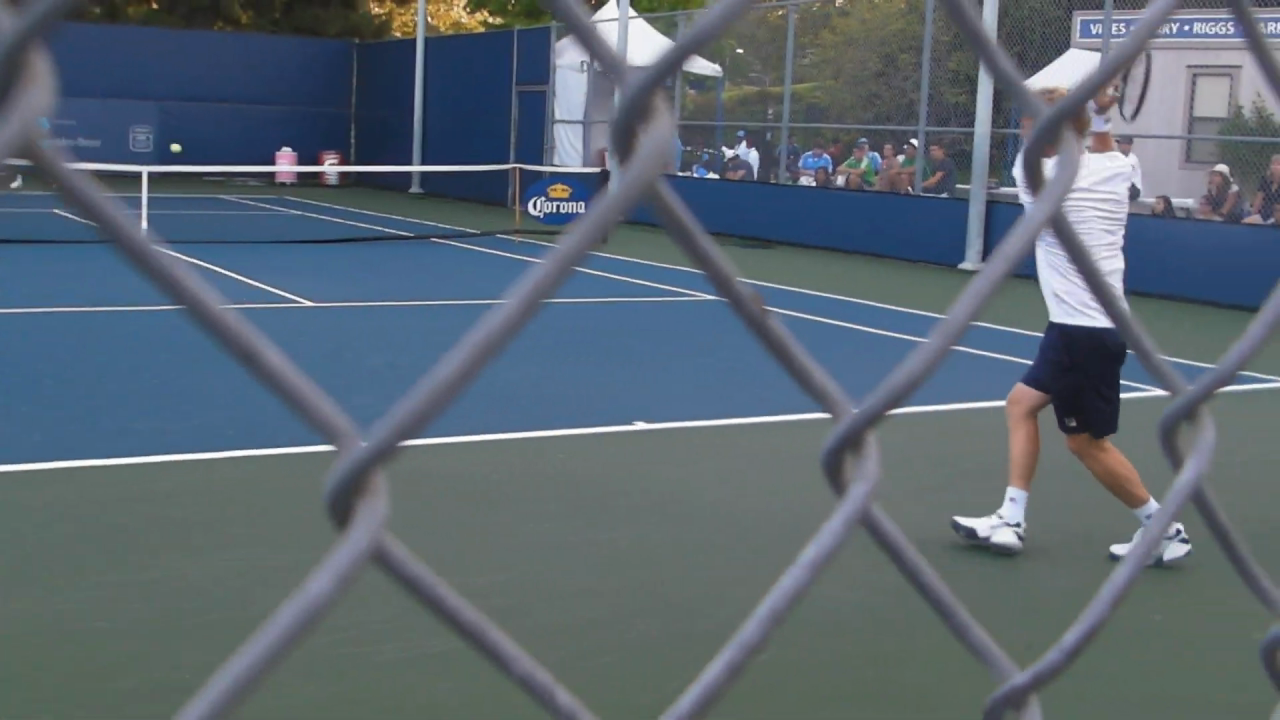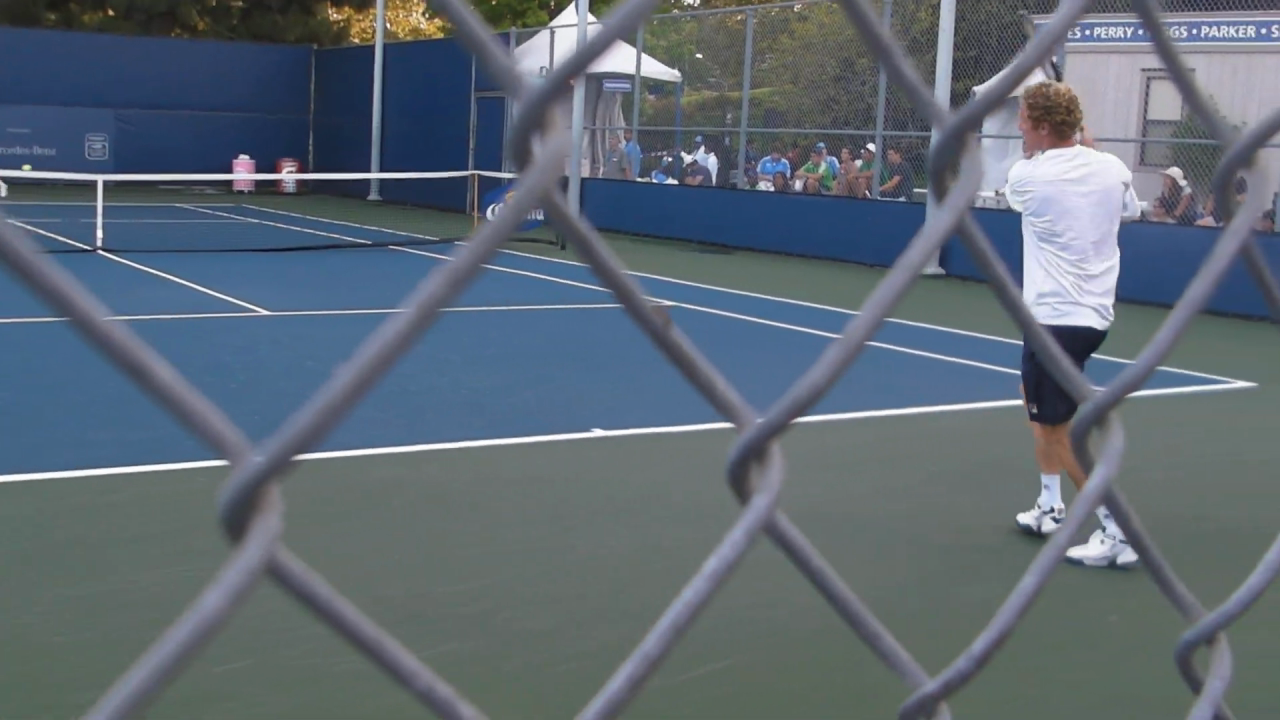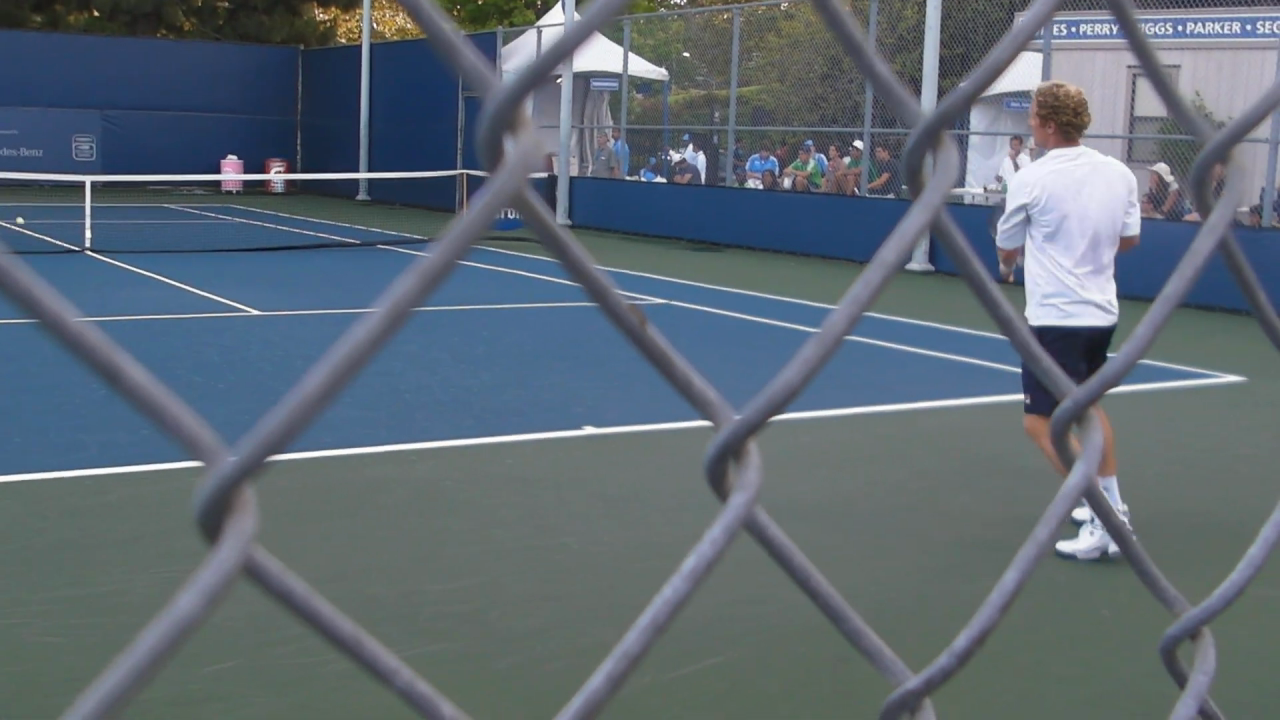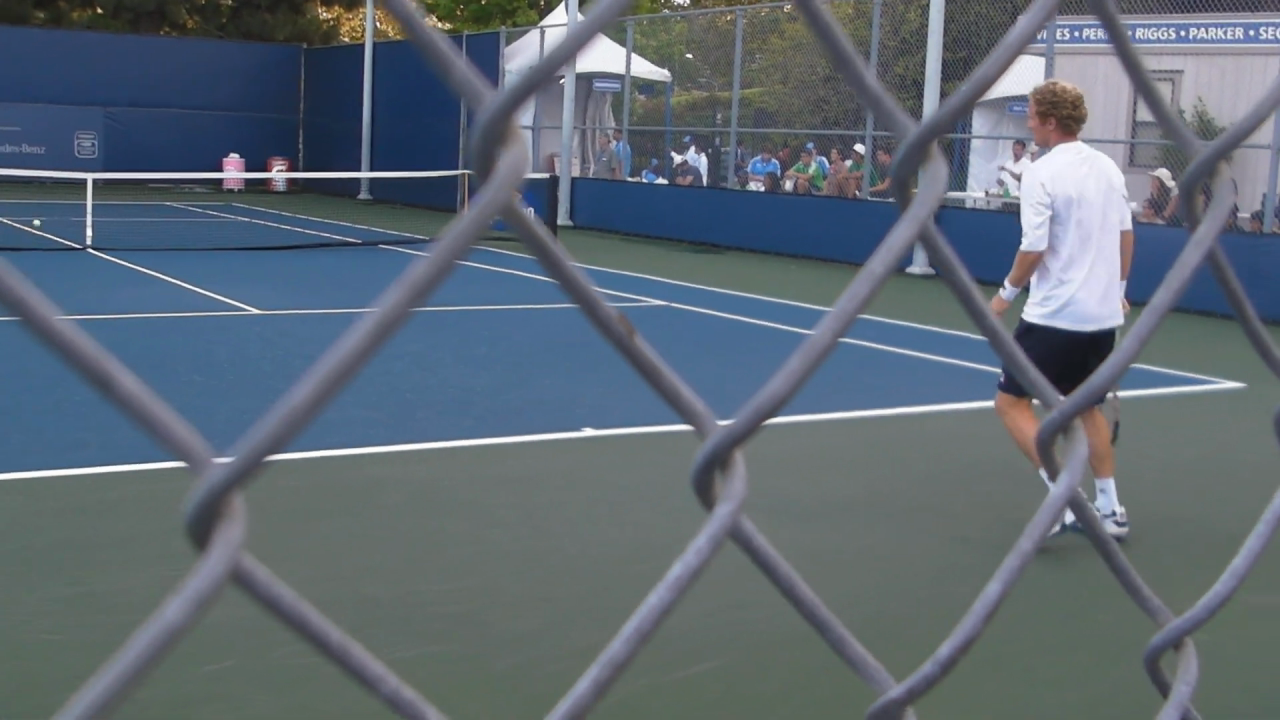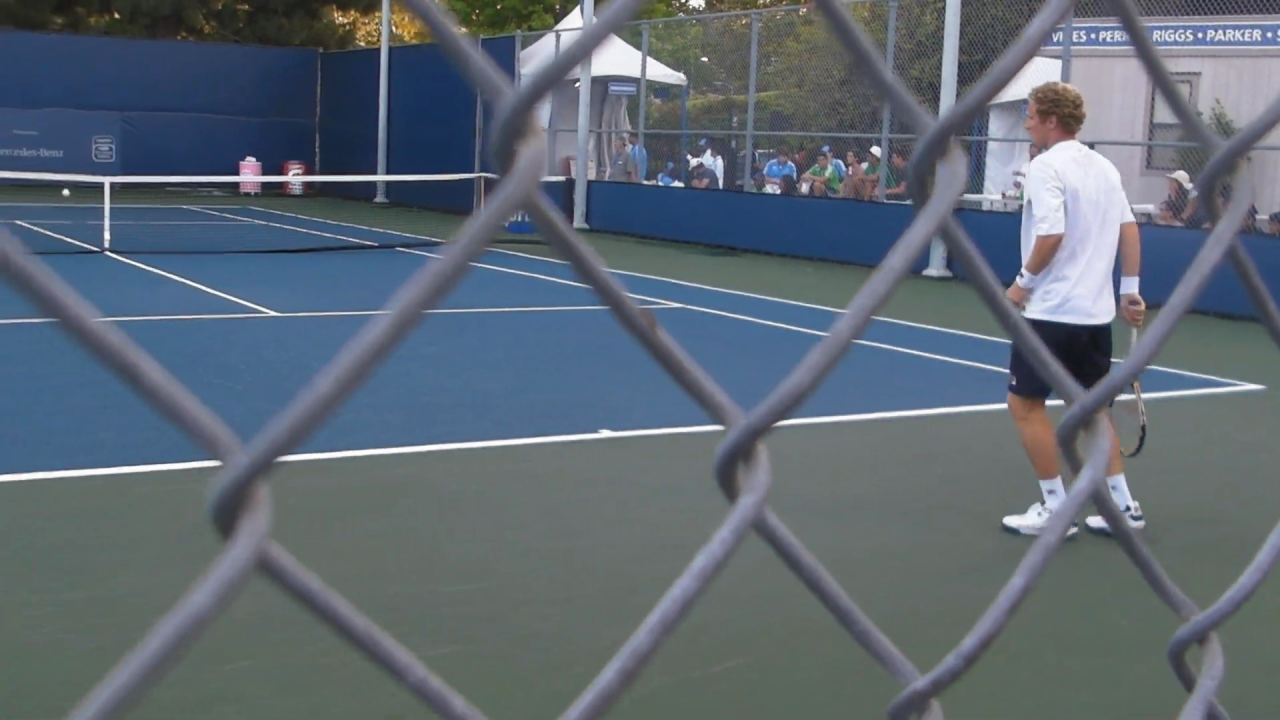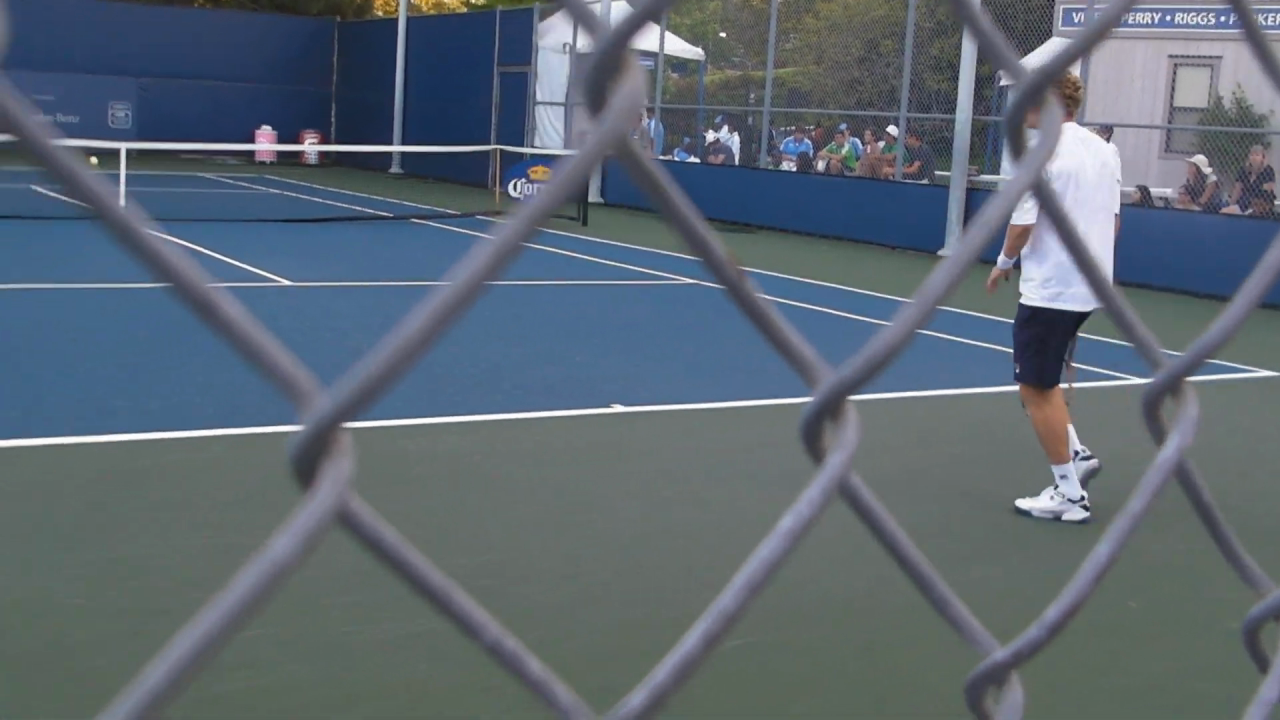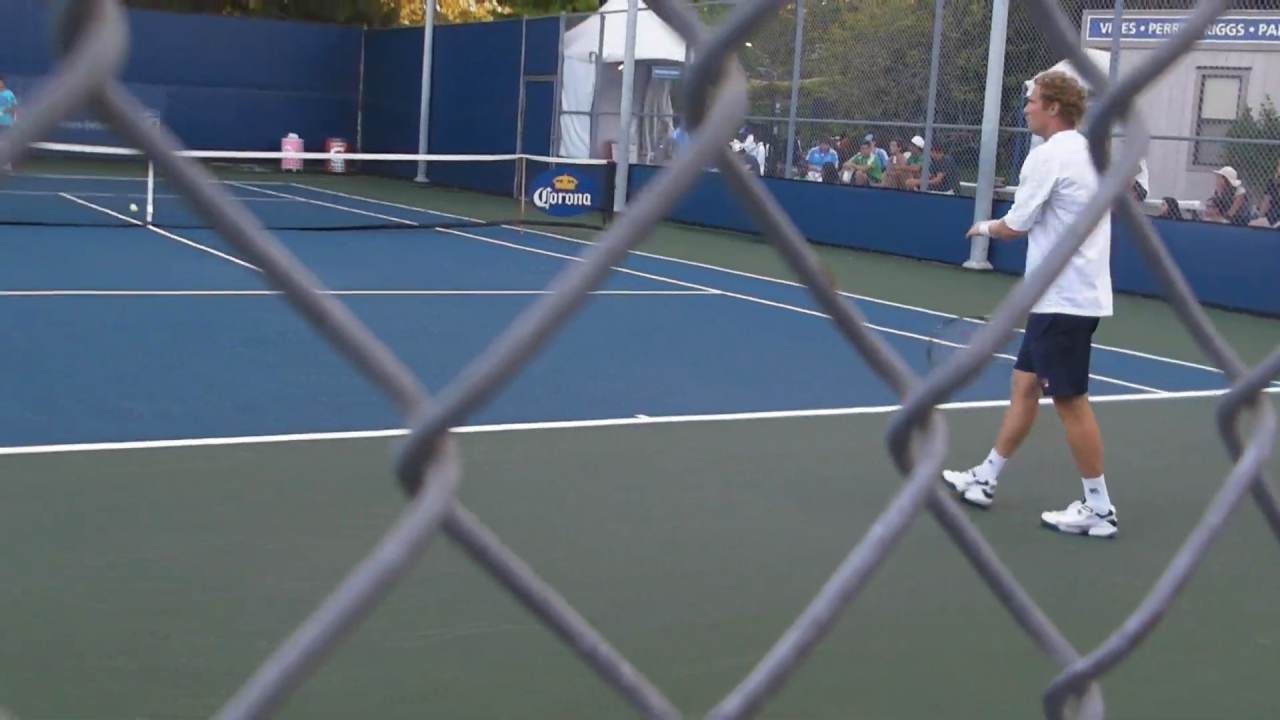
dt=0.2s
person 1, frame 1
left shoulder: (1034, 175)
right shoulder: (1117, 171)
right wrist: (1099, 117)
left hip: (1082, 328)
right hip: (1099, 321)
left knee: (1087, 439)
right knee: (1022, 404)
left ankle: (1163, 531)
right ankle: (1009, 521)
person 1, frame 2
left shoulder: (1025, 176)
right shoulder: (1114, 169)
right elbow: (1129, 212)
left hip: (1055, 317)
right hip: (1096, 313)
left knee: (1058, 428)
right knee: (1043, 408)
left ankle: (1117, 532)
right ankle: (1051, 507)
person 1, frame 3
left shoulder: (1030, 179)
right shoulder: (1120, 173)
left elbow: (1007, 243)
right elbow: (1130, 238)
left wrist: (1007, 265)
left hip: (1054, 316)
right hip: (1100, 313)
left knee: (1046, 422)
left ankle: (1103, 524)
right ankle: (1112, 503)
person 1, frame 4
left shoulder: (1042, 174)
right shoulder: (1108, 168)
left elbow: (1034, 250)
right elbow: (1125, 234)
left wrist: (1006, 294)
right wrist: (1115, 292)
left hip: (1054, 315)
right hip: (1102, 314)
left knee: (1011, 401)
right knee: (1088, 405)
right ankle: (1109, 509)
person 1, frame 5
left shoulder: (1046, 166)
right shoulder: (1103, 167)
left elbow: (1050, 236)
right elbow: (1128, 229)
left wrist: (1023, 282)
right wrist: (1130, 288)
left hip: (1053, 309)
right hip: (1097, 309)
left knee: (1025, 405)
left ankle: (1054, 508)
right ankle: (1123, 504)
person 1, frame 6
right shoulder: (1103, 150)
left elbow: (1024, 223)
right elbow: (1108, 218)
left wrist: (1003, 263)
left hip: (1051, 290)
right hip: (1084, 286)
left knee: (1035, 391)
right knee: (1036, 373)
left ankle: (1070, 495)
right ankle: (1077, 453)
person 1, frame 7
left shoulder: (1047, 155)
right shoulder: (1087, 153)
left elbow: (1015, 226)
left wrist: (985, 228)
left hip: (1065, 300)
right hip: (1071, 293)
left knee: (1070, 401)
right knee: (1025, 384)
left ankle: (1099, 509)
right ankle: (986, 478)
